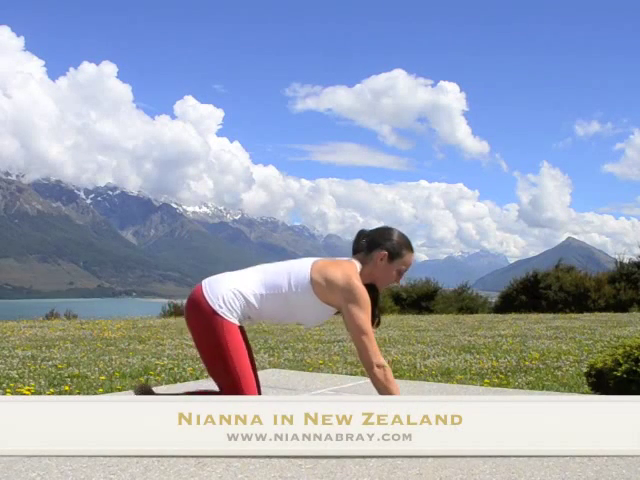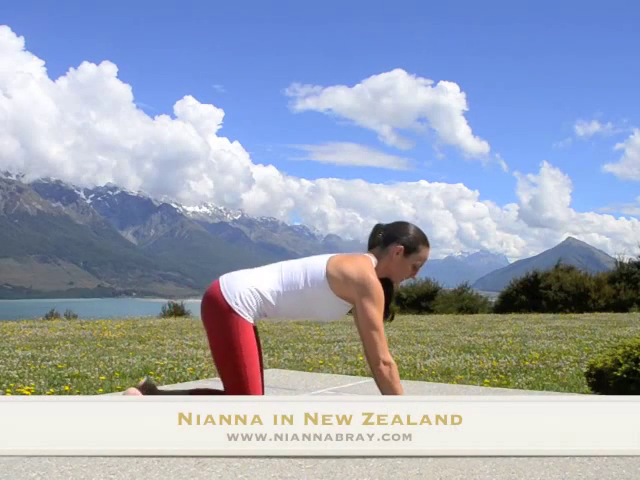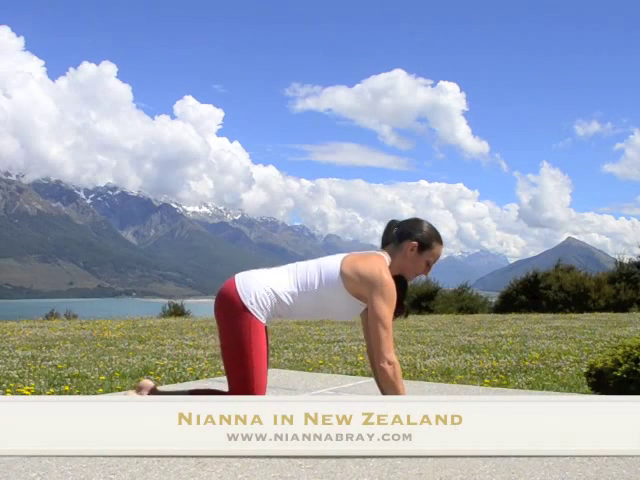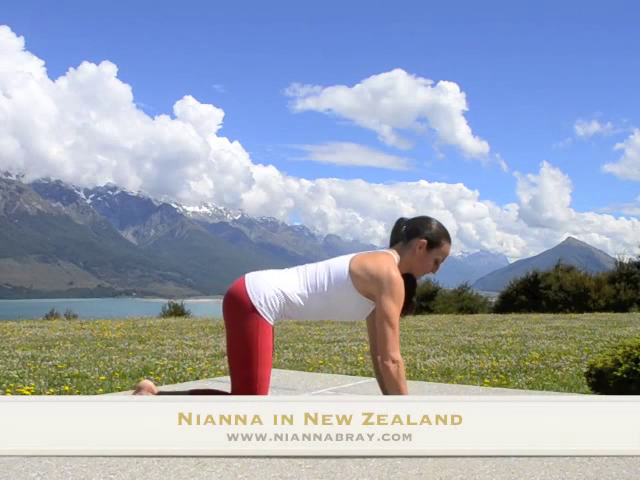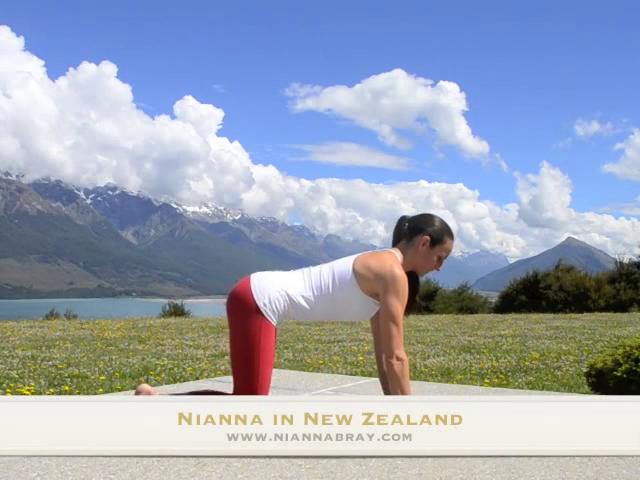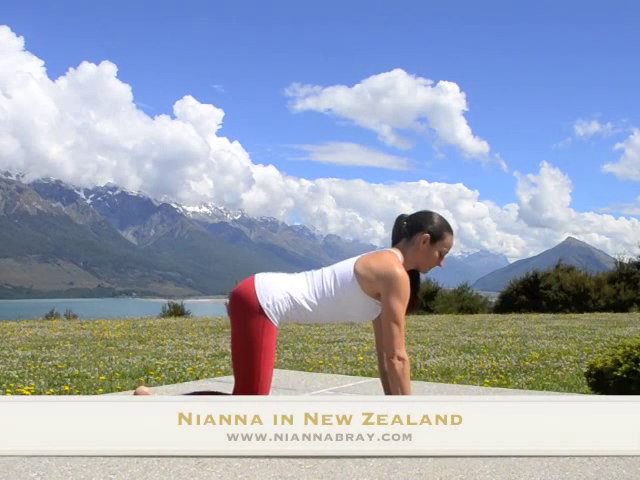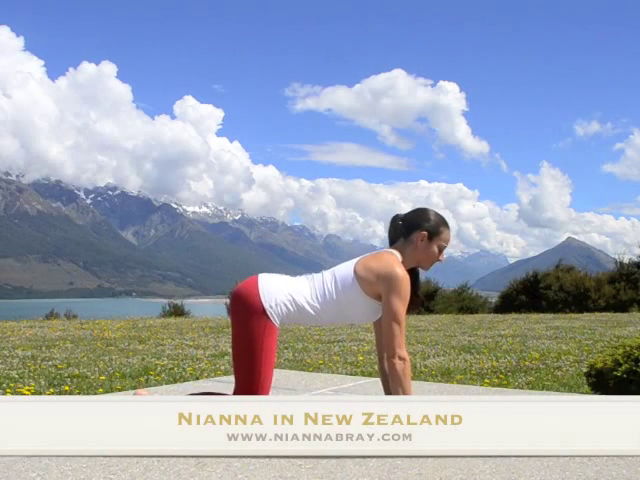
dt=0.2s
person 1, frame 1
left shoulder: (343, 278)
right shoulder: (350, 282)
left elbow: (370, 359)
right elbow: (375, 364)
left hip: (215, 302)
right hip: (215, 305)
left ankle: (148, 398)
person 1, frame 2
left shoulder: (357, 272)
right shoulder: (366, 278)
left elbow: (375, 356)
right elbow: (381, 361)
left hip: (232, 299)
right hip: (230, 301)
left ankle: (151, 393)
person 1, frame 3
left shoulder: (369, 271)
right shoulder: (380, 276)
left elbow: (375, 355)
right elbow: (385, 360)
left hip: (245, 298)
right hip: (245, 300)
left ankle: (154, 394)
person 1, frame 4
left shoulder: (377, 271)
right shoulder: (389, 274)
left elbow: (379, 354)
right elbow: (391, 358)
left hip: (252, 297)
right hip: (253, 300)
left ankle: (154, 394)
person 1, frame 5
left shoulder: (381, 269)
right shoulder: (393, 272)
left elbow: (383, 354)
right elbow: (395, 357)
left hip: (256, 297)
right hip: (257, 299)
left ankle: (154, 398)
person 1, frame 6
left shoulder: (382, 268)
right shoulder: (394, 272)
left elbow: (385, 354)
right elbow: (397, 357)
left hip: (258, 296)
right hip: (260, 300)
person 1, frame 7
left shoulder: (384, 267)
right shoulder: (396, 273)
left elbow: (385, 353)
right elbow: (398, 356)
left hip: (261, 296)
right hip: (261, 301)
